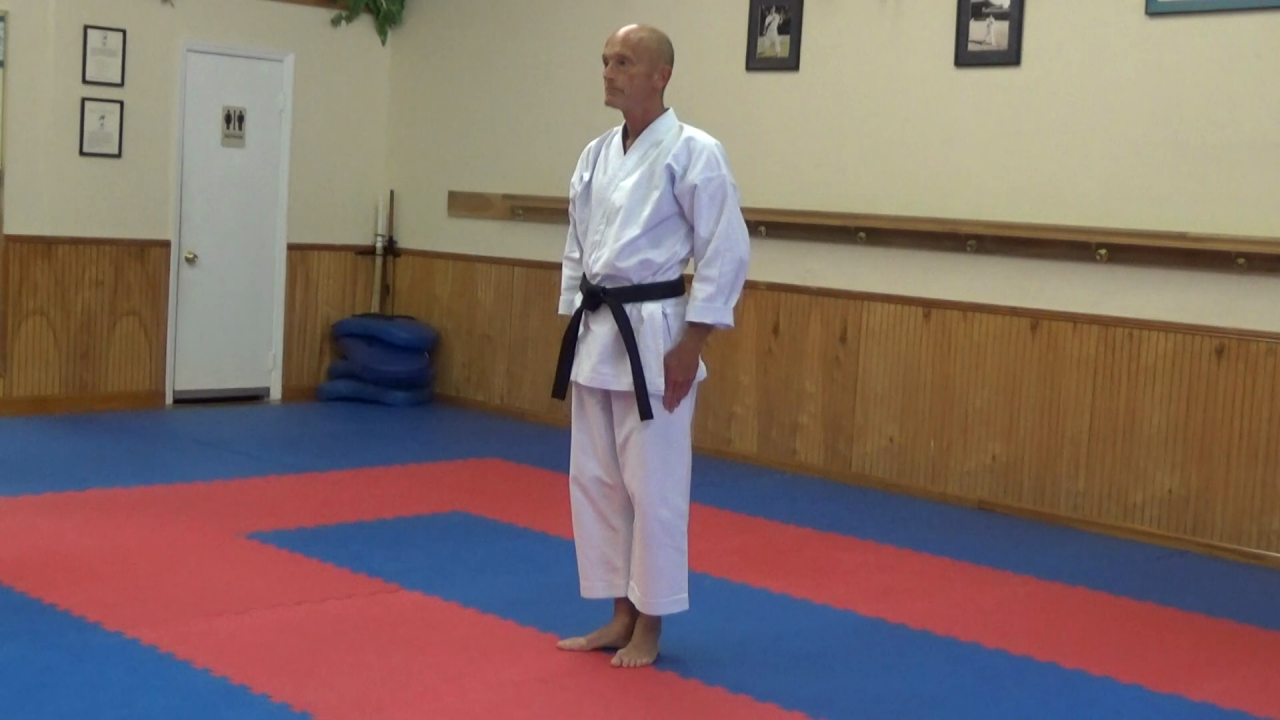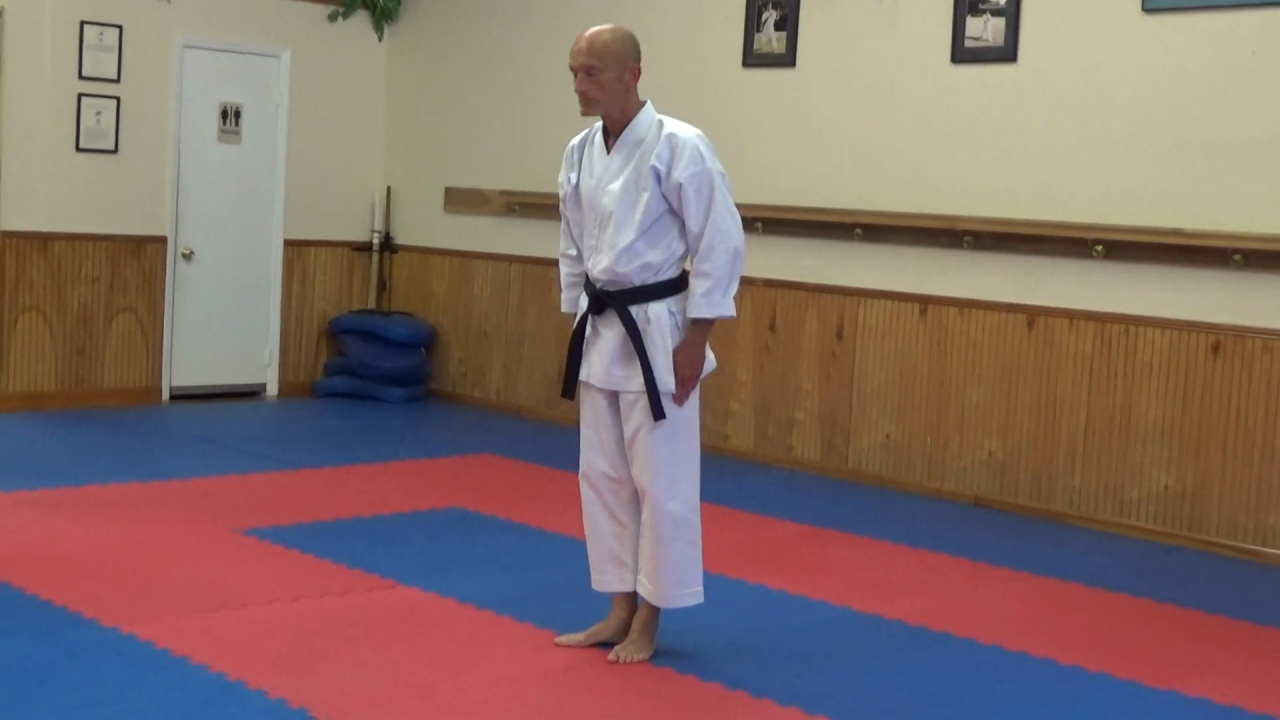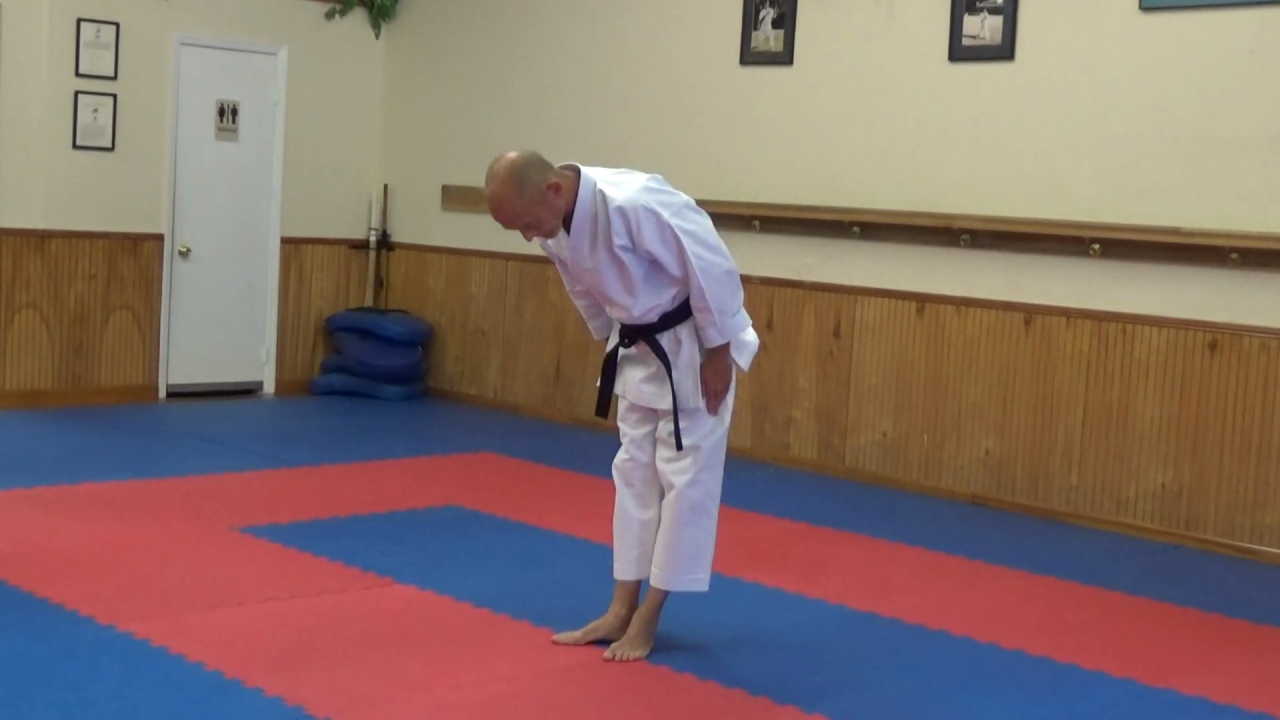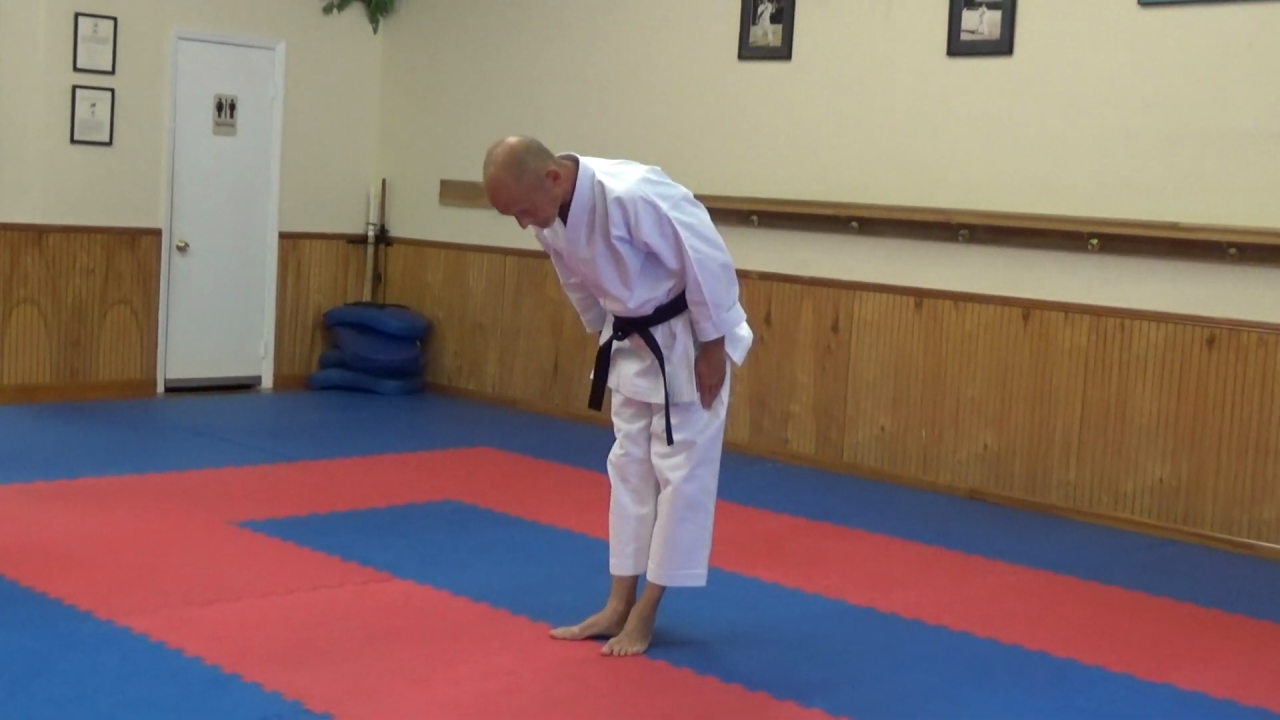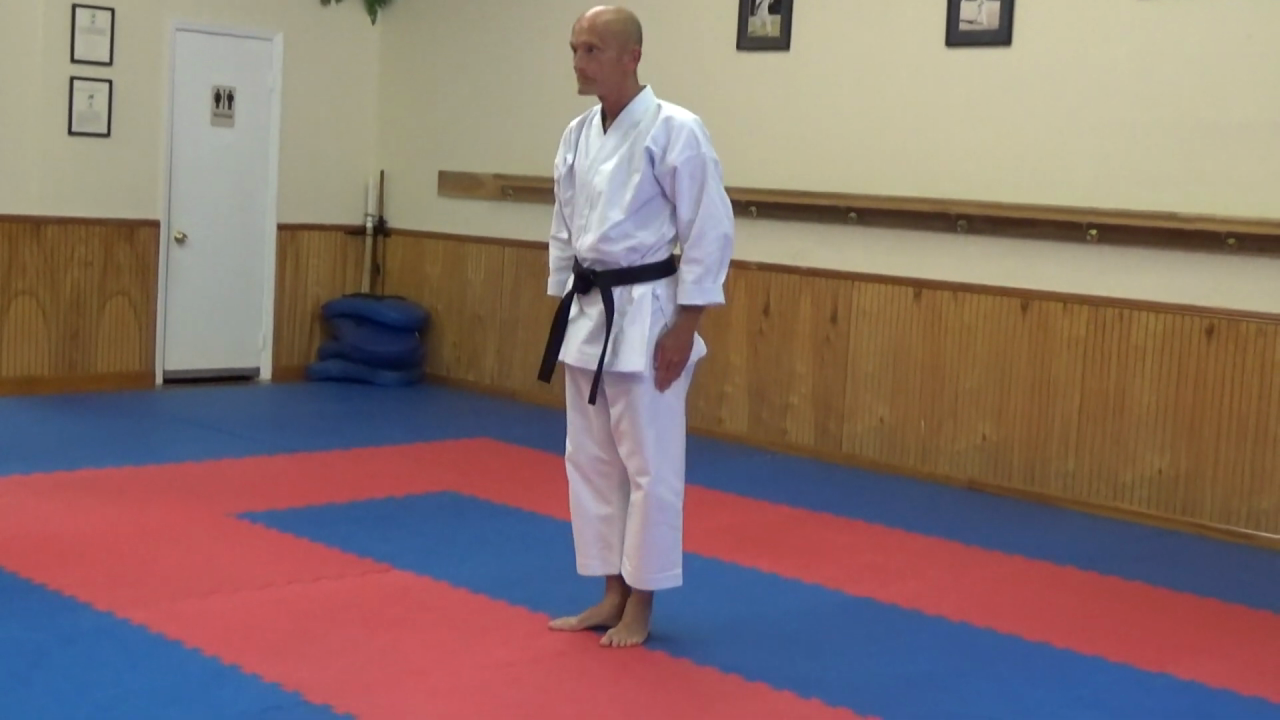
dt=1s
person 1, frame 1
left shoulder: (694, 152)
right shoulder: (595, 153)
left elbow: (725, 253)
left wrist: (690, 344)
right wrist: (575, 326)
left hip: (653, 335)
right hip: (594, 334)
left knee: (653, 485)
right knee: (594, 480)
left ankle: (649, 624)
right ankle: (619, 615)
person 1, frame 2
left shoulder: (679, 146)
right shoulder: (578, 153)
left elbow: (721, 244)
left wrist: (695, 339)
right wrist: (580, 321)
left hip: (657, 332)
right hip: (600, 331)
left knee: (661, 481)
right knee: (603, 476)
left ankle: (648, 620)
right ankle: (620, 610)
person 1, frame 3
left shoulder: (634, 203)
right shoulder: (555, 220)
left elbow: (712, 269)
left wrist: (717, 354)
right wrist: (616, 346)
left hip: (694, 342)
right hip: (640, 345)
left knee: (686, 473)
right knee: (634, 470)
left ankle: (647, 618)
right ankle: (621, 610)
person 1, frame 4
left shoulder: (632, 194)
right shoulder: (551, 211)
left elbow: (707, 262)
left wrist: (711, 348)
right wrist: (609, 339)
left hip: (687, 337)
right hip: (634, 340)
left knee: (680, 469)
right knee: (629, 467)
left ankle: (644, 612)
right ankle: (619, 604)
person 1, frame 5
left shoulder: (675, 130)
right shoulder: (577, 134)
left elbow: (709, 232)
left wrist: (683, 327)
right wrist: (568, 307)
left hip: (646, 314)
right hip: (588, 313)
left knee: (649, 465)
right knee: (591, 461)
left ankle: (639, 604)
right ankle: (611, 595)
